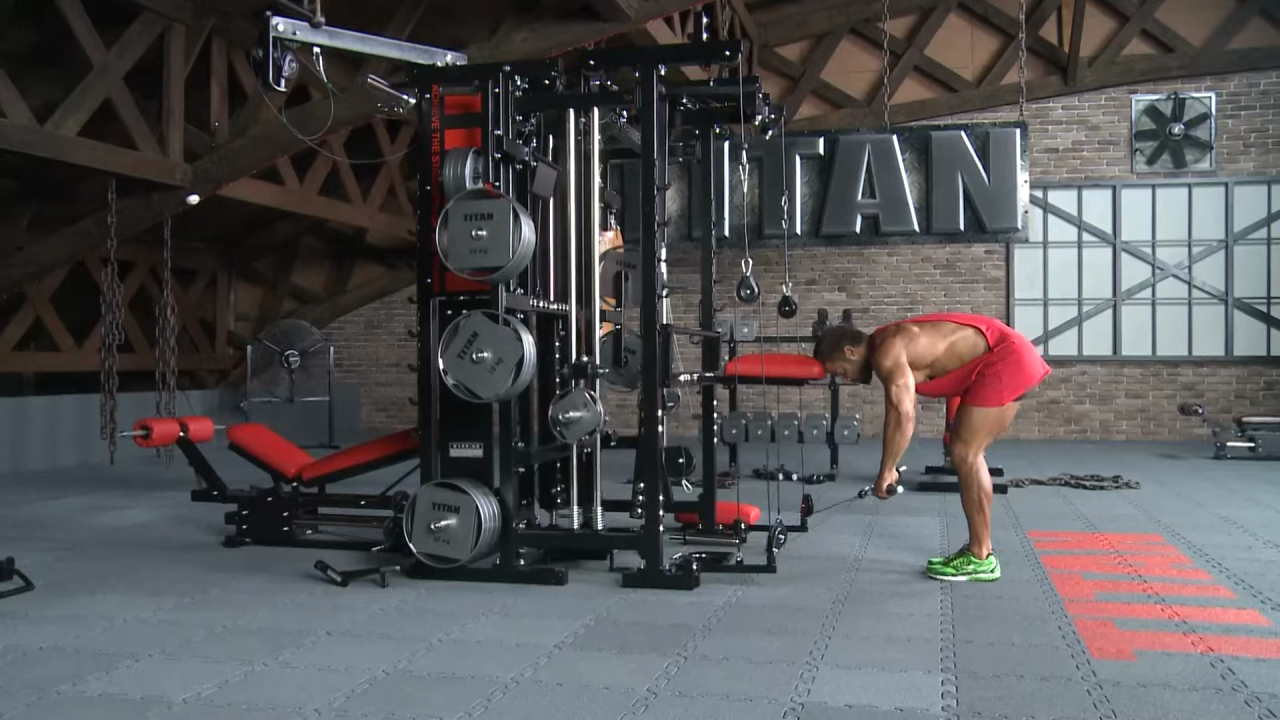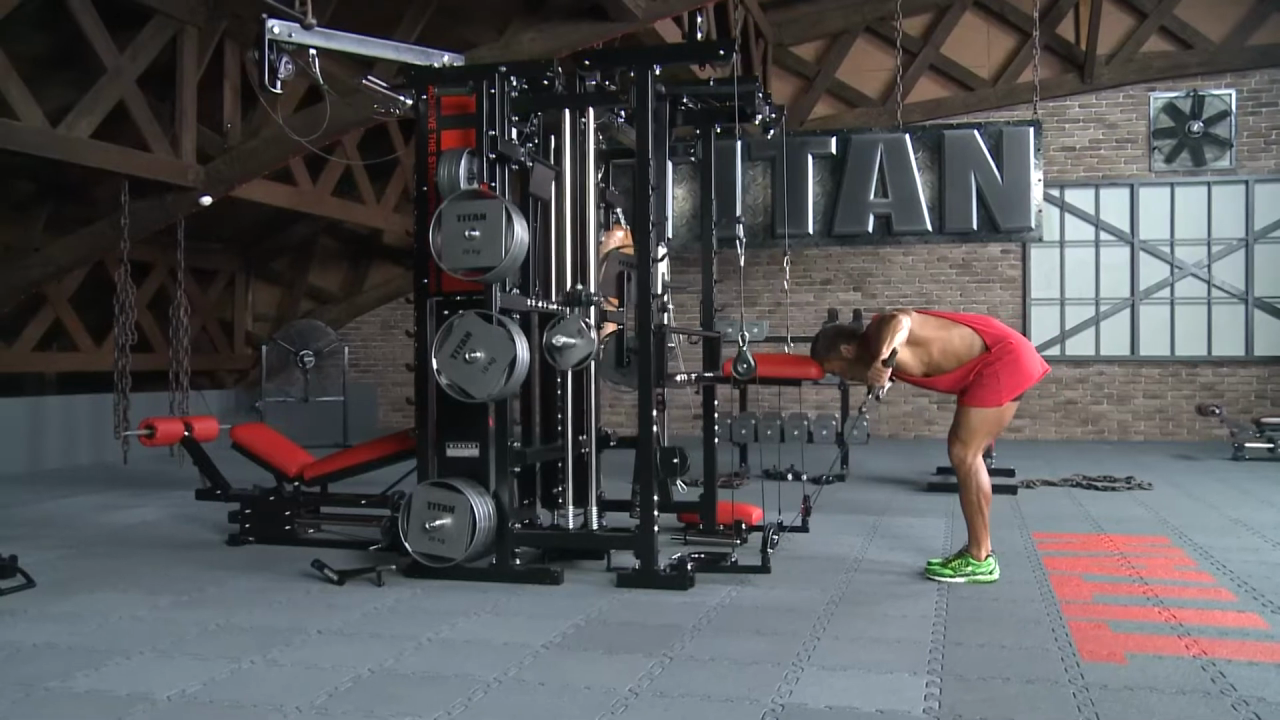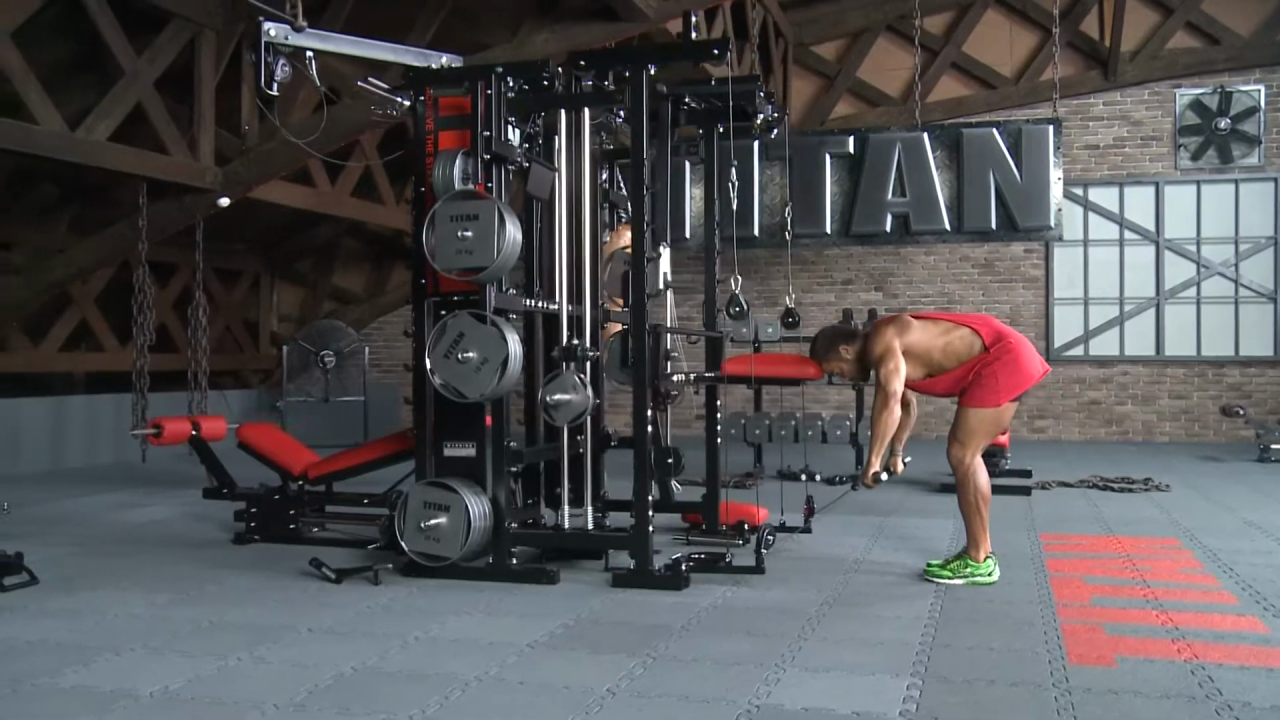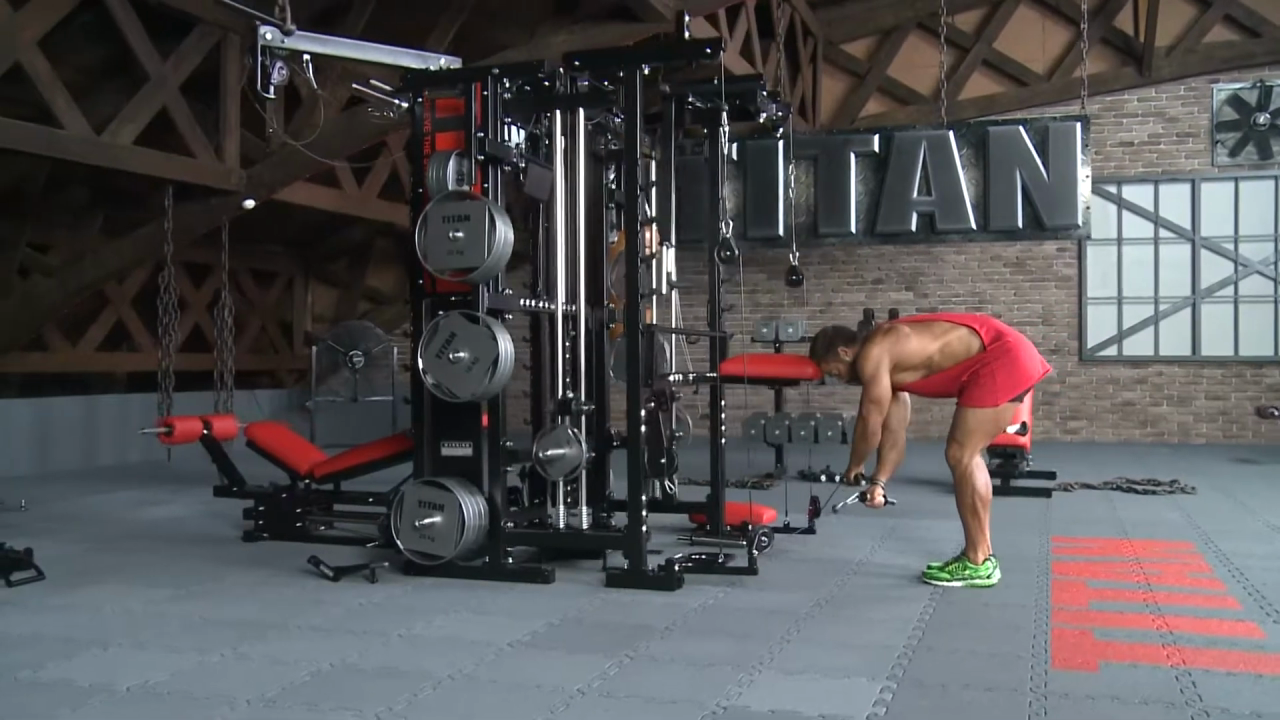
dt=0.7s
person 1, frame 1
left shoulder: (885, 351)
right shoulder: (890, 346)
left elbow: (902, 414)
right elbow: (903, 407)
left wrist: (886, 472)
right wrist: (893, 464)
left hip: (1006, 361)
right hip: (1005, 358)
left knee: (965, 455)
right knee: (966, 453)
left ankle: (981, 559)
right ankle: (980, 550)
person 1, frame 2
left shoulder: (878, 334)
right shoulder: (881, 340)
left elbow: (898, 320)
left wrist: (881, 359)
left hip: (1002, 360)
right hip: (1004, 357)
left knee: (964, 456)
right knee: (965, 453)
left ankle: (980, 560)
right ankle: (979, 551)
person 1, frame 3
left shoulder: (880, 343)
right shoulder: (890, 350)
left elbow: (889, 400)
right elbow: (905, 402)
left wrist: (873, 461)
right wrist: (896, 453)
left hip: (1002, 360)
right hip: (1005, 355)
left knee: (962, 456)
right knee: (966, 455)
left ankle: (979, 562)
right ankle: (980, 553)
person 1, frame 4
left shoulder: (873, 355)
right shoulder: (889, 363)
left elbow: (870, 425)
right elbow: (893, 431)
left wrist: (855, 467)
right wrist: (878, 483)
left hip: (1001, 359)
right hip: (1008, 355)
left knee: (961, 456)
right knee: (967, 455)
left ankle: (978, 564)
right ankle: (980, 555)
